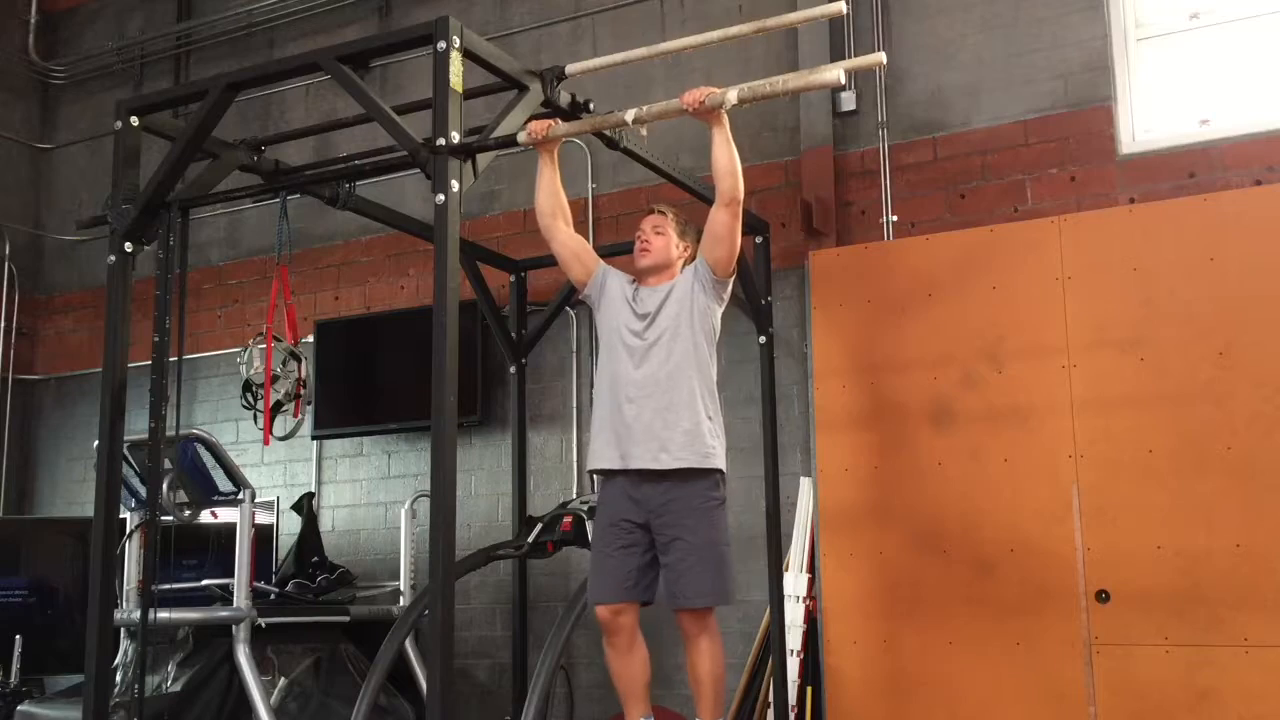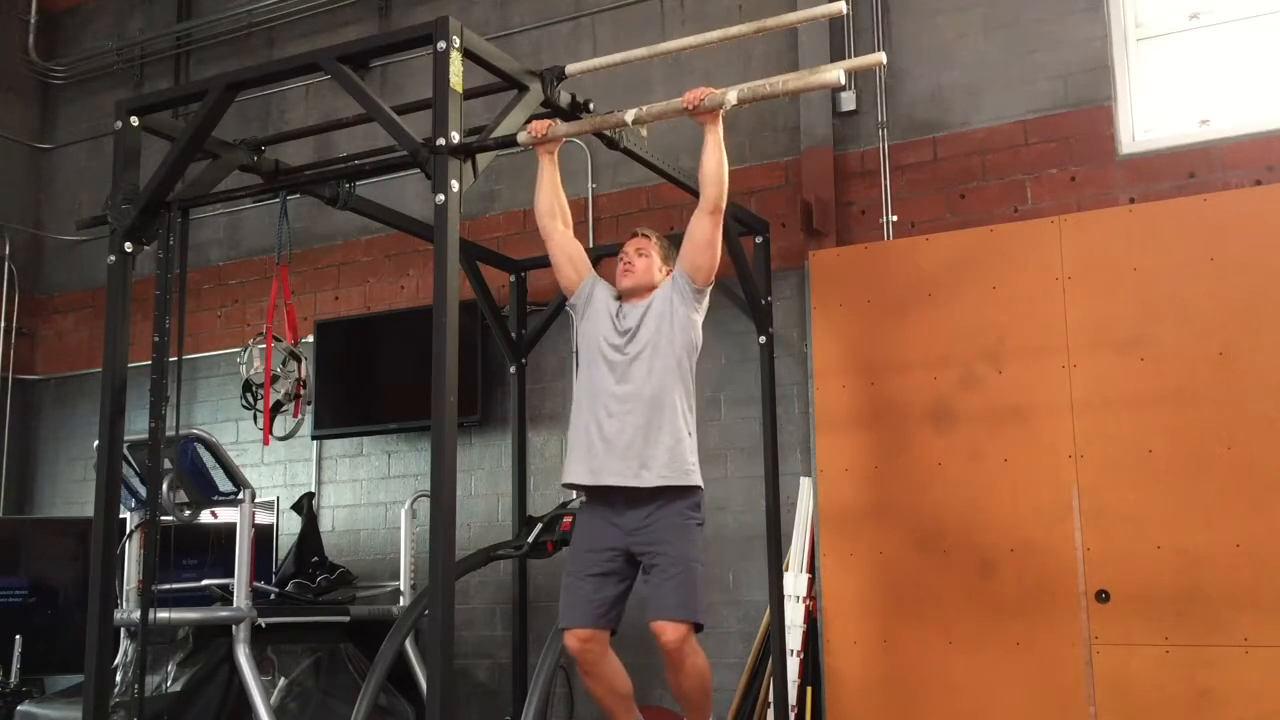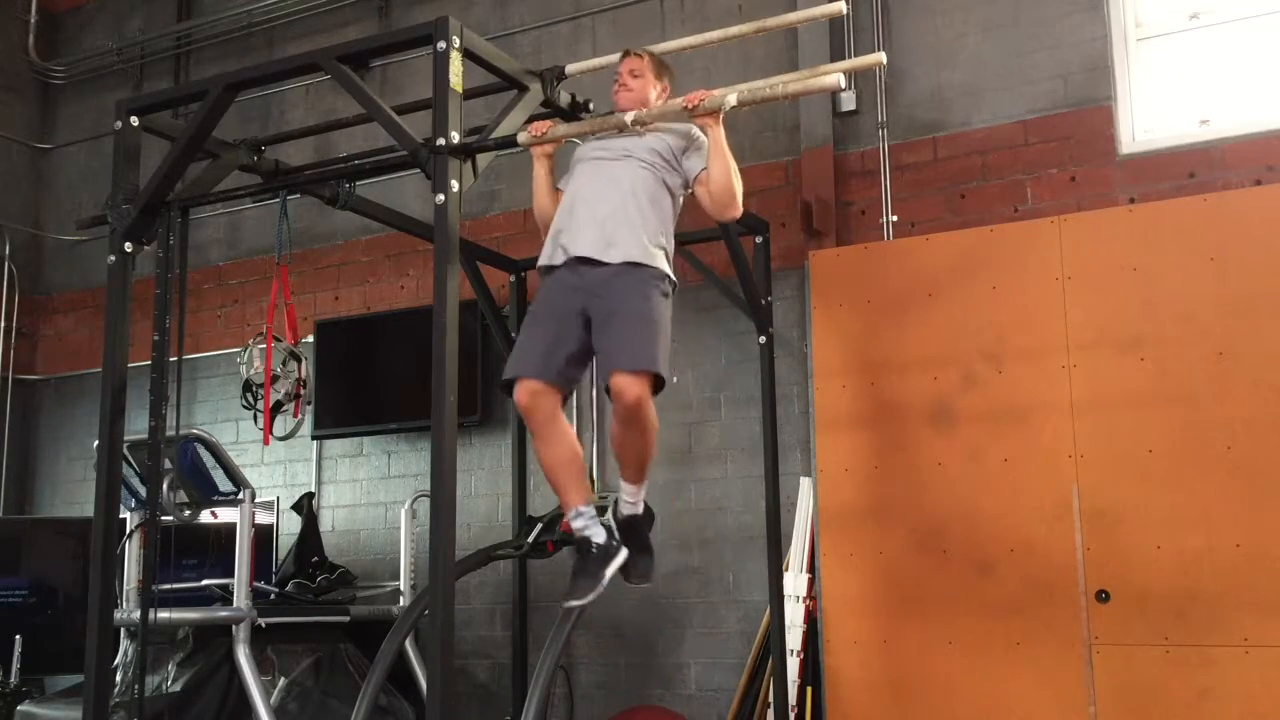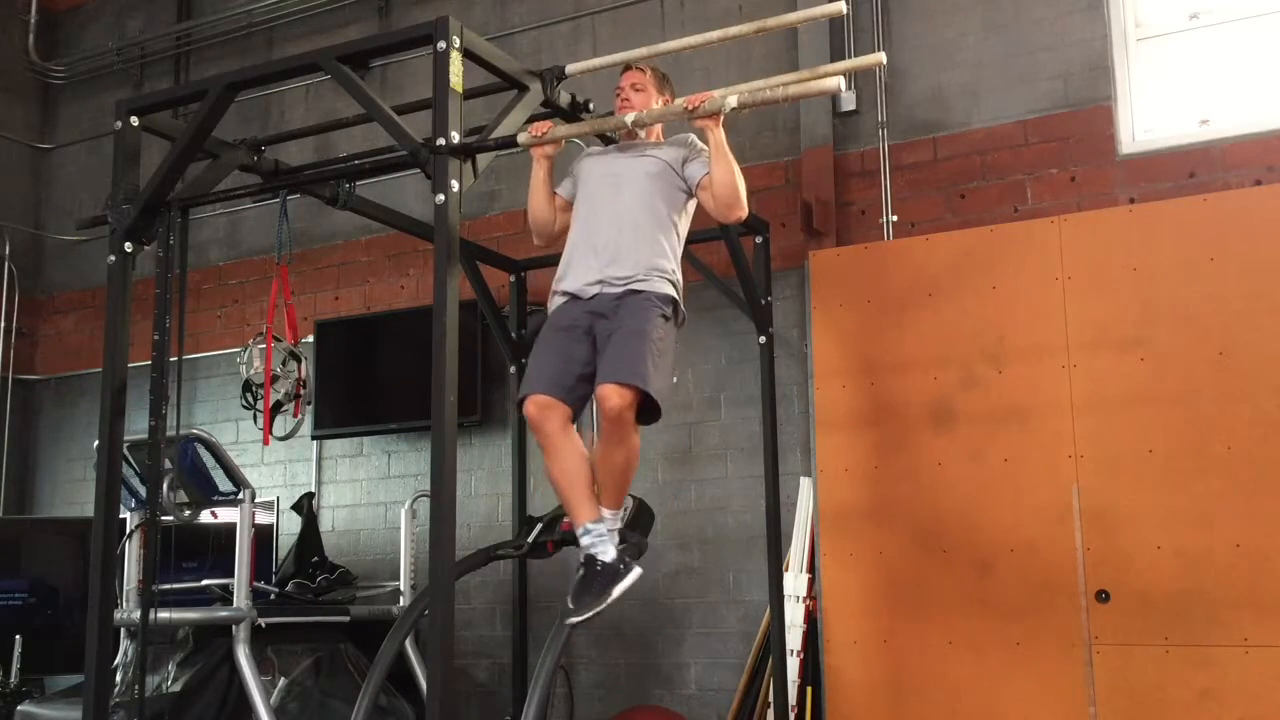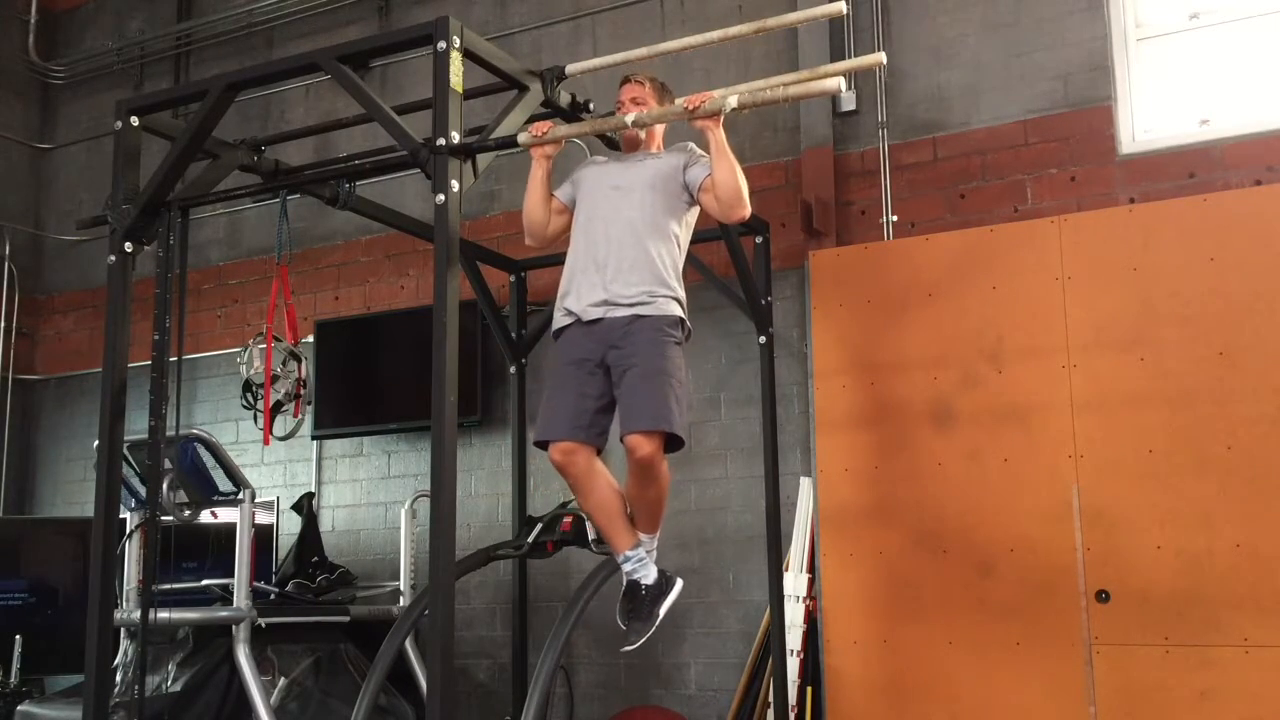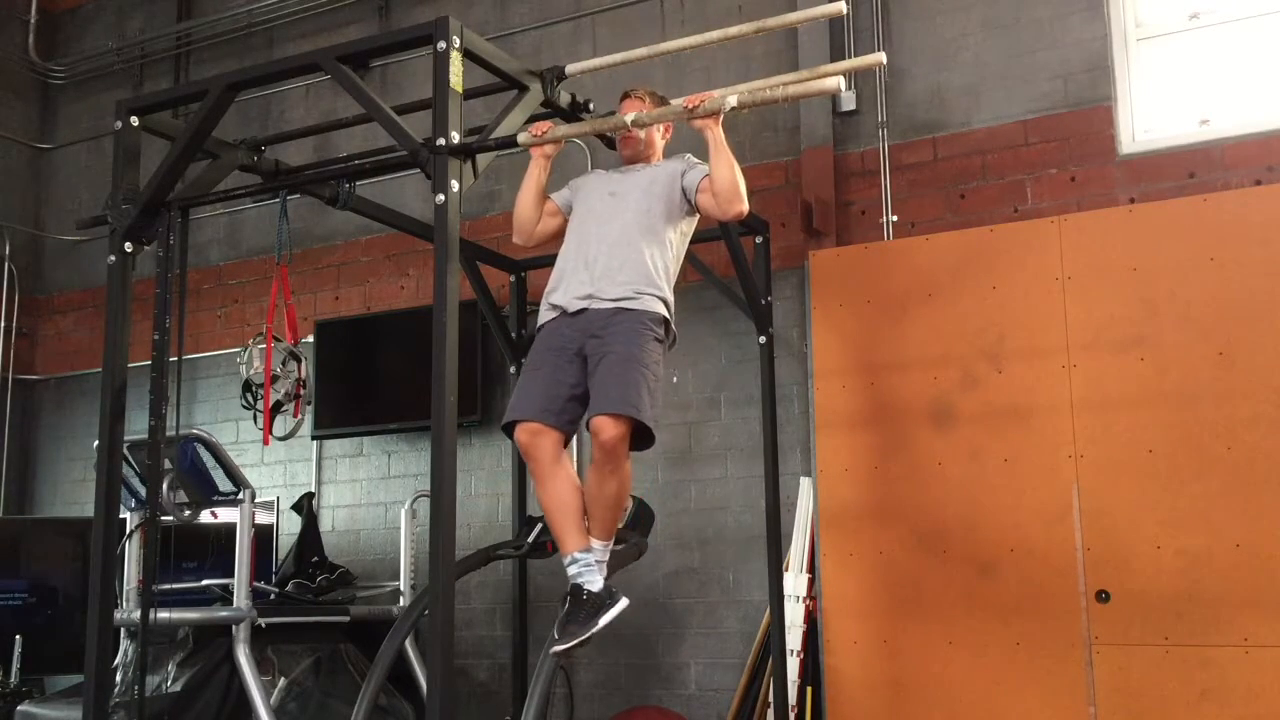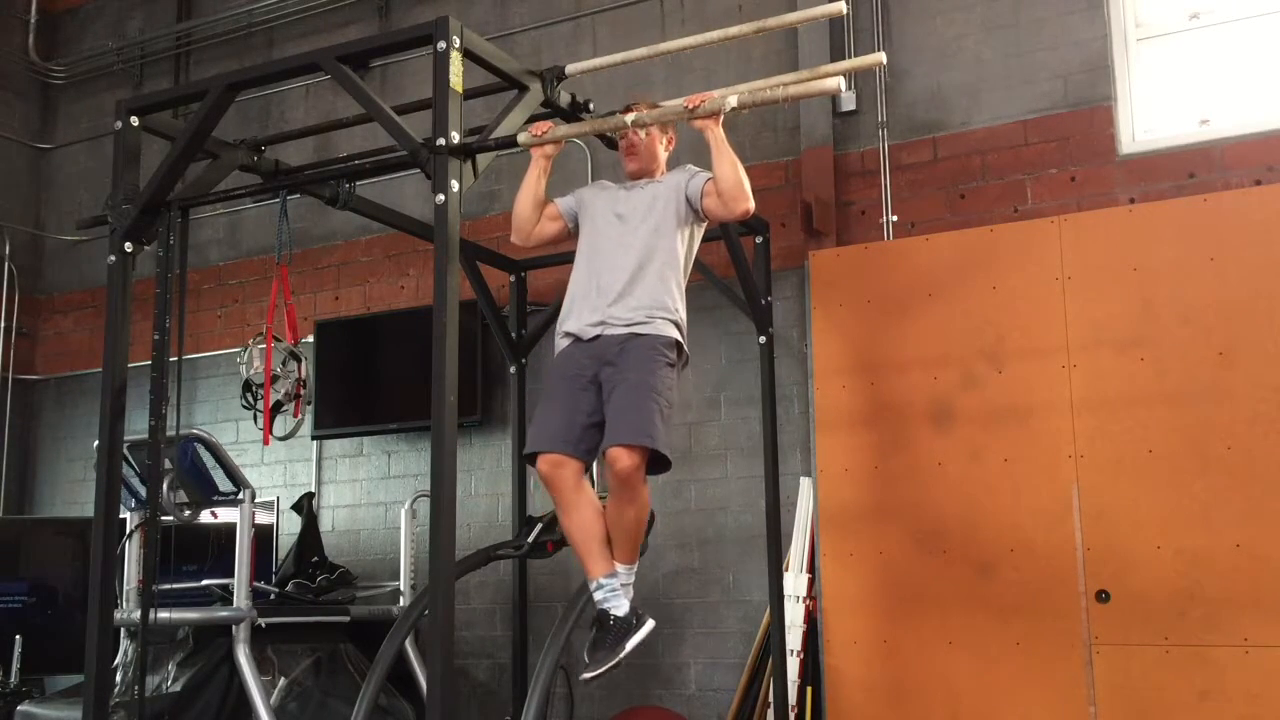
dt=0.7s
person 1, frame 1
left shoulder: (701, 287)
right shoulder: (609, 292)
left elbow: (730, 201)
right elbow: (555, 225)
left wrist: (717, 122)
right wrist: (548, 155)
left hip: (688, 474)
right hip: (621, 477)
left knee: (695, 618)
right knee: (613, 614)
person 1, frame 2
left shoulder: (680, 303)
right shoulder: (592, 306)
left elbow: (711, 208)
right elbow: (553, 227)
left wrist: (712, 127)
right wrist: (548, 156)
left hip: (667, 498)
right hip: (601, 503)
left knee: (673, 635)
right knee: (582, 640)
person 1, frame 3
left shoulder: (681, 138)
right shoulder: (587, 147)
left elbow: (727, 207)
right elbow: (550, 223)
left wrist: (713, 128)
right wrist: (541, 160)
left hip: (635, 271)
right hip: (565, 273)
left knee: (629, 390)
right knee: (532, 393)
left ankle: (630, 516)
right ankle: (592, 533)
person 1, frame 4
left shoulder: (683, 151)
right shoulder: (589, 161)
left elbow: (732, 208)
right elbow: (544, 231)
left wrist: (713, 131)
right wrist: (541, 160)
left hip: (643, 293)
right hip: (574, 298)
left knee: (616, 400)
right knee: (542, 408)
left ankle: (607, 539)
right ankle: (601, 554)
person 1, frame 5
left shoulder: (682, 160)
right shoulder: (588, 171)
left elbow: (736, 208)
right elbow: (536, 233)
left wrist: (713, 132)
right wrist: (541, 162)
left hip: (648, 316)
right hip: (578, 321)
left knee: (644, 444)
right knee: (566, 449)
left ankle: (644, 558)
right ankle: (641, 574)
person 1, frame 6
left shoulder: (681, 172)
right shoulder: (588, 183)
left elbow: (732, 205)
right elbow: (525, 232)
left wrist: (712, 131)
right wrist: (540, 160)
left hip: (633, 312)
right hip: (563, 317)
left knee: (610, 431)
right knee: (534, 435)
left ankle: (595, 567)
right ankle: (586, 581)
person 1, frame 7
left shoulder: (684, 184)
right shoulder: (591, 196)
left elbow: (739, 204)
right elbow: (523, 232)
left wrist: (712, 131)
right wrist: (541, 161)
left hip: (646, 337)
right hip: (578, 341)
left knee: (626, 461)
right knee: (556, 464)
left ankle: (621, 589)
right ankle: (615, 606)
